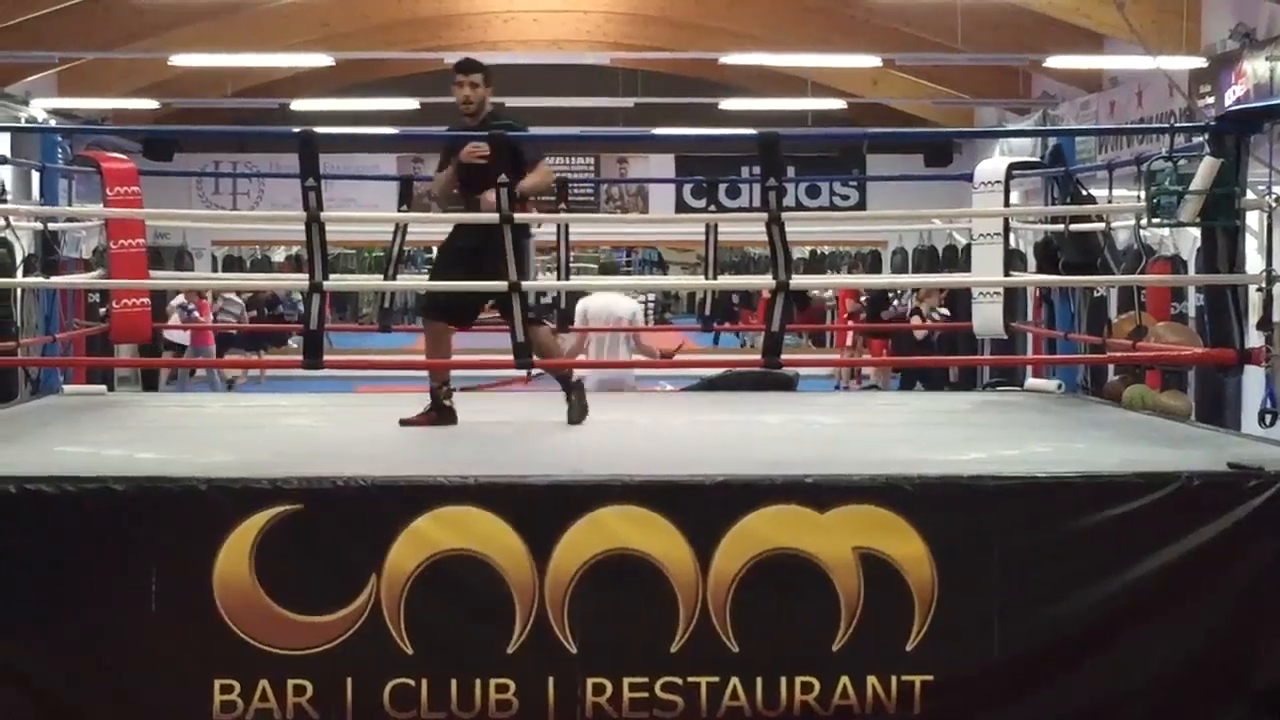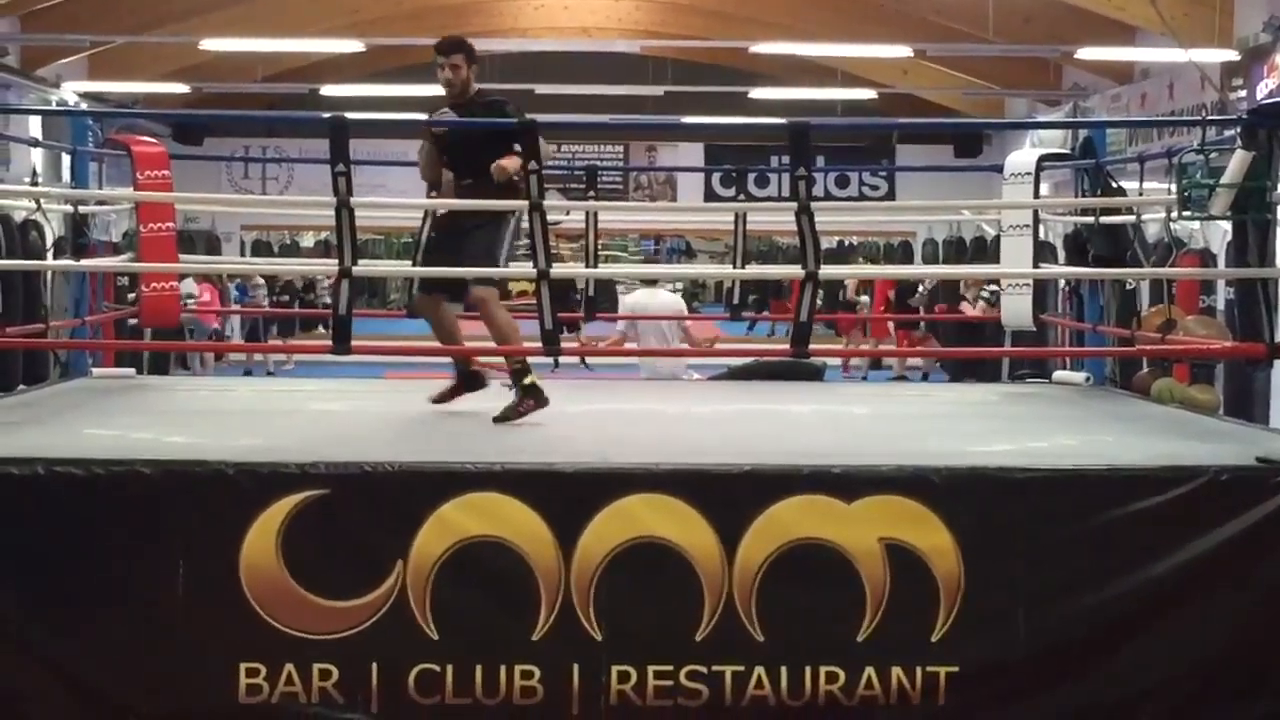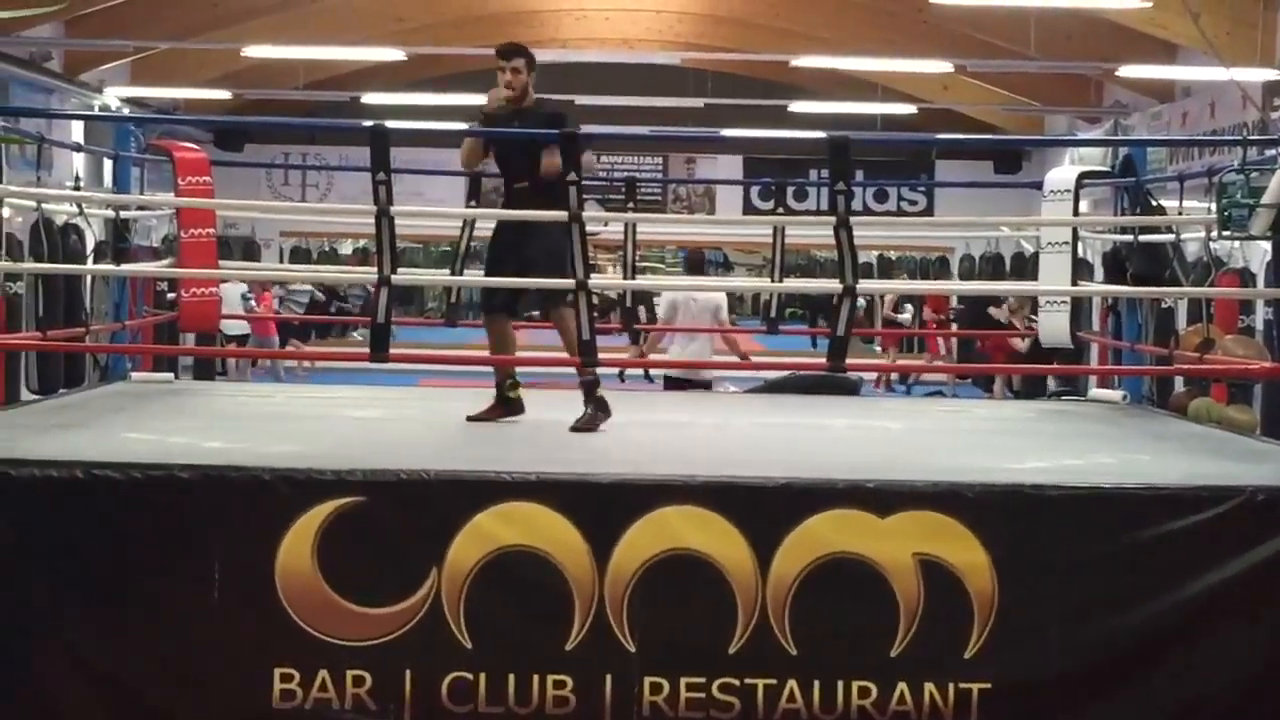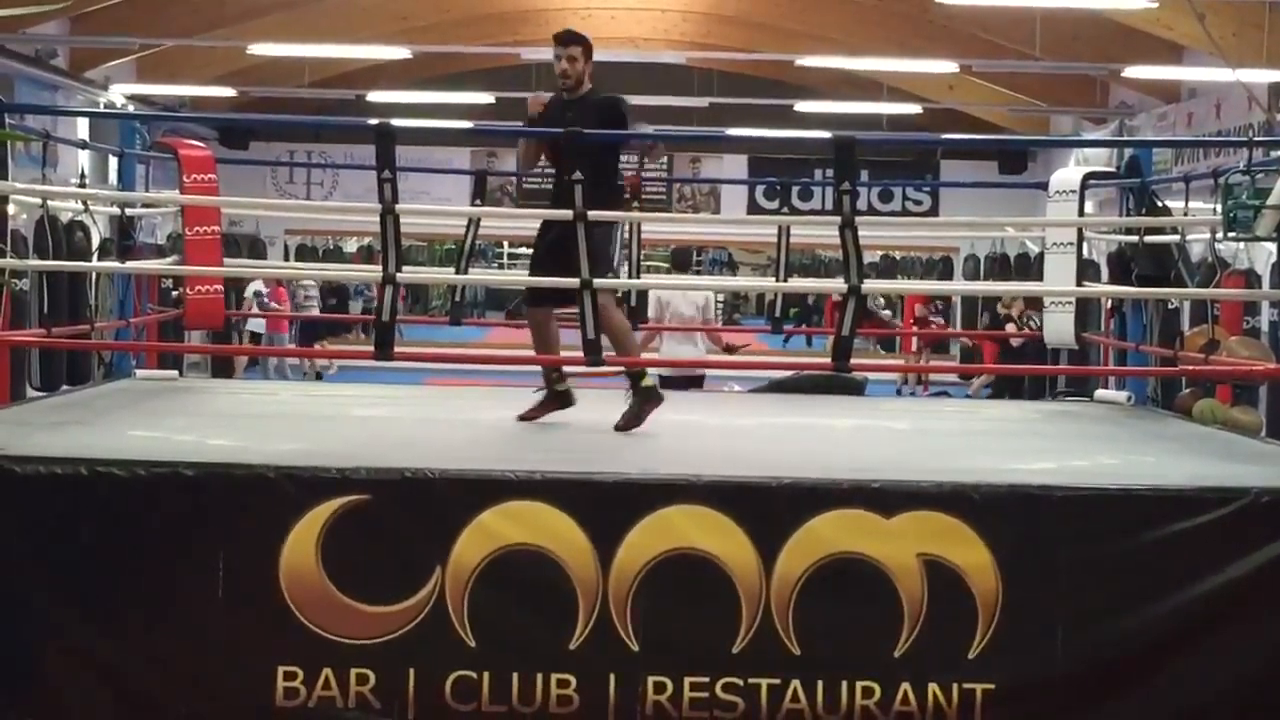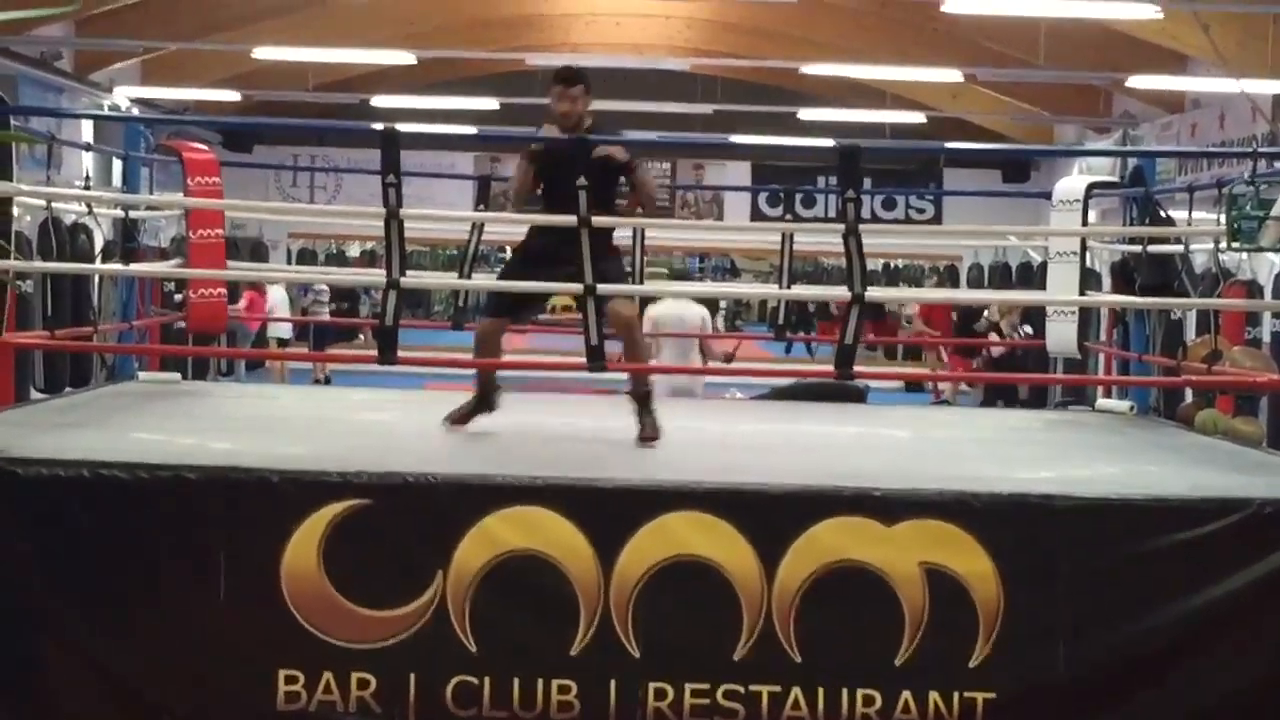
dt=1s
person 1, frame 1
left shoulder: (510, 129)
right shoulder: (454, 135)
left elbow: (544, 177)
right elbow: (439, 191)
left wrist: (509, 190)
right wrist: (458, 162)
left hip: (507, 233)
right hip: (468, 233)
left knee: (526, 321)
right knee: (435, 317)
left ankle: (573, 388)
right ankle: (440, 404)
person 1, frame 2
left shoulder: (496, 108)
right shoulder: (444, 116)
left elbow: (542, 150)
right elbow: (429, 176)
left wrist: (516, 161)
right wrist: (432, 136)
left hip: (496, 213)
right hip: (459, 214)
left knee: (481, 294)
right knee: (427, 297)
left ankle: (527, 388)
right ankle: (467, 372)
person 1, frame 3
left shoulder: (553, 116)
right shoulder: (493, 118)
left elbow: (586, 163)
right elbow: (468, 162)
left wrist: (565, 161)
right wrist: (487, 117)
left hip: (550, 221)
right hip: (511, 223)
left knee: (559, 310)
right knee: (495, 316)
left ankle: (594, 399)
right ankle: (507, 396)
person 1, frame 4
left shoulder: (608, 104)
right shoulder: (550, 108)
left elbow: (651, 150)
right elbow: (525, 164)
right wrist: (531, 122)
left hip: (597, 215)
right hip: (560, 216)
left knee: (599, 299)
right knee: (537, 308)
left ankle: (643, 387)
right ankle: (556, 389)
person 1, frame 5
left shoulder: (610, 143)
right shoulder: (544, 140)
left elbow: (650, 202)
right elbow: (517, 198)
left wrist: (628, 164)
right wrist: (535, 153)
left hip: (594, 246)
right hip: (544, 244)
left knee: (624, 316)
right knee: (488, 327)
left ankle: (644, 406)
right ankle: (484, 395)
